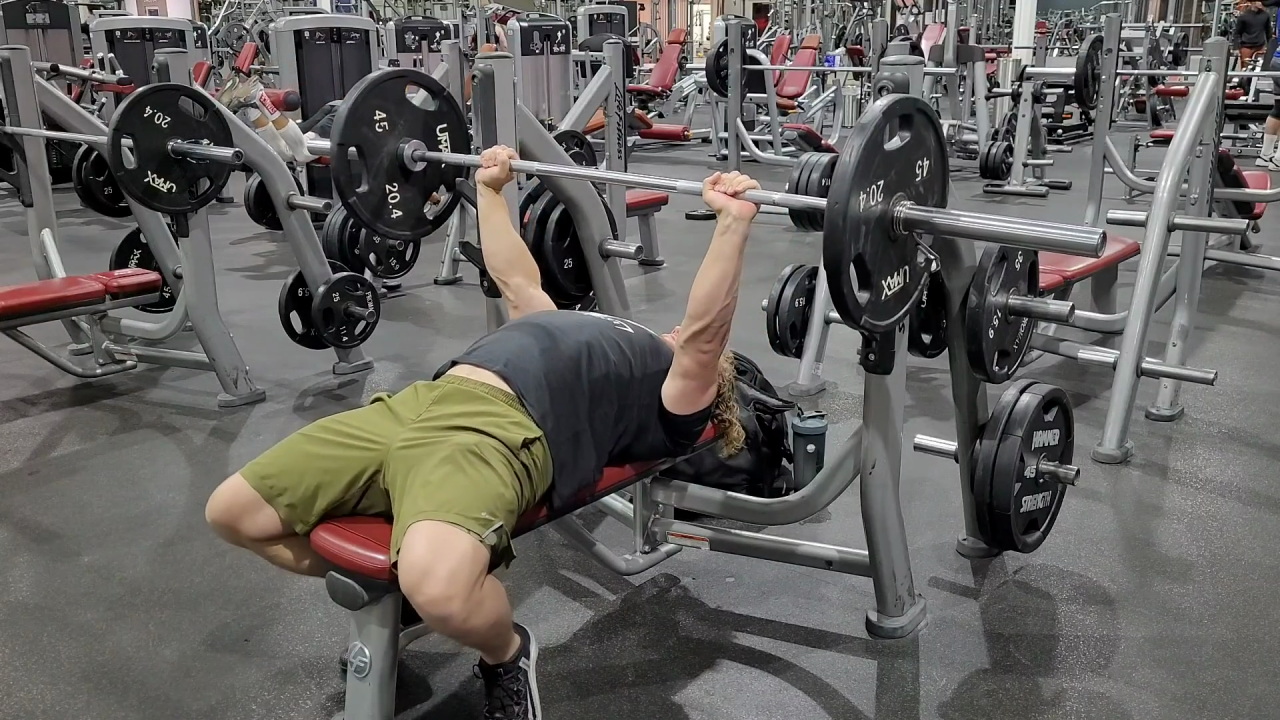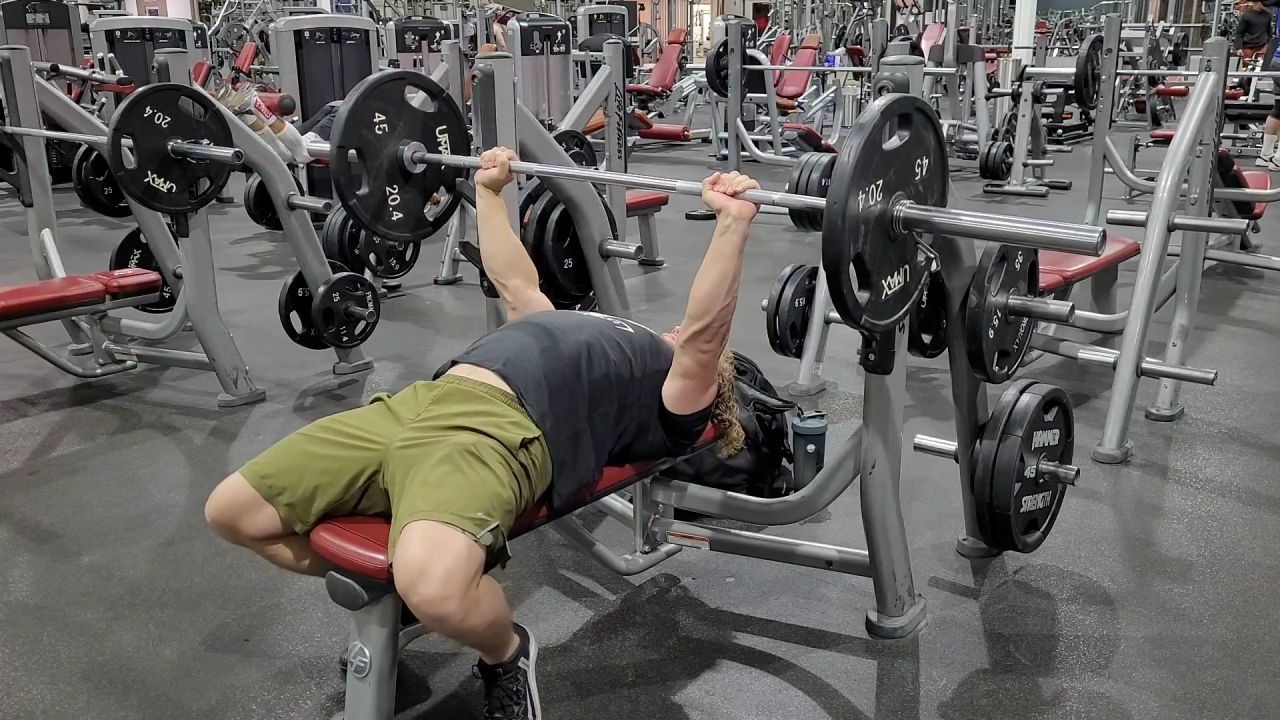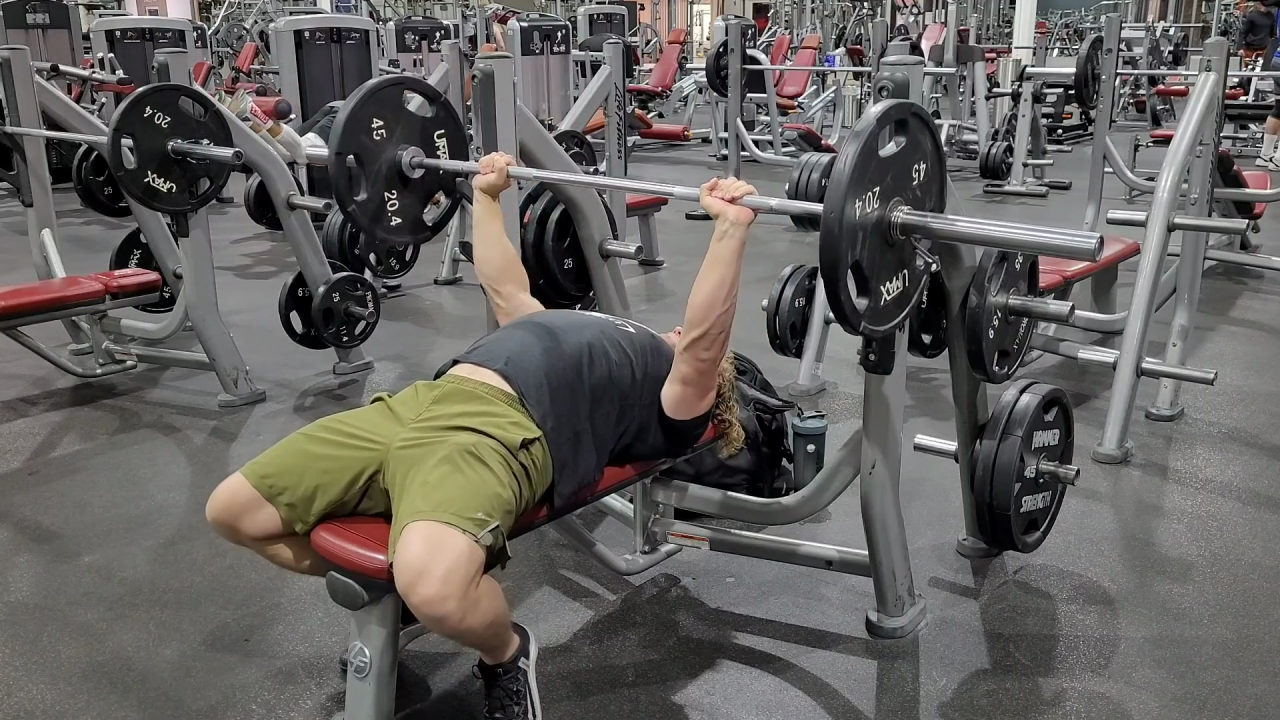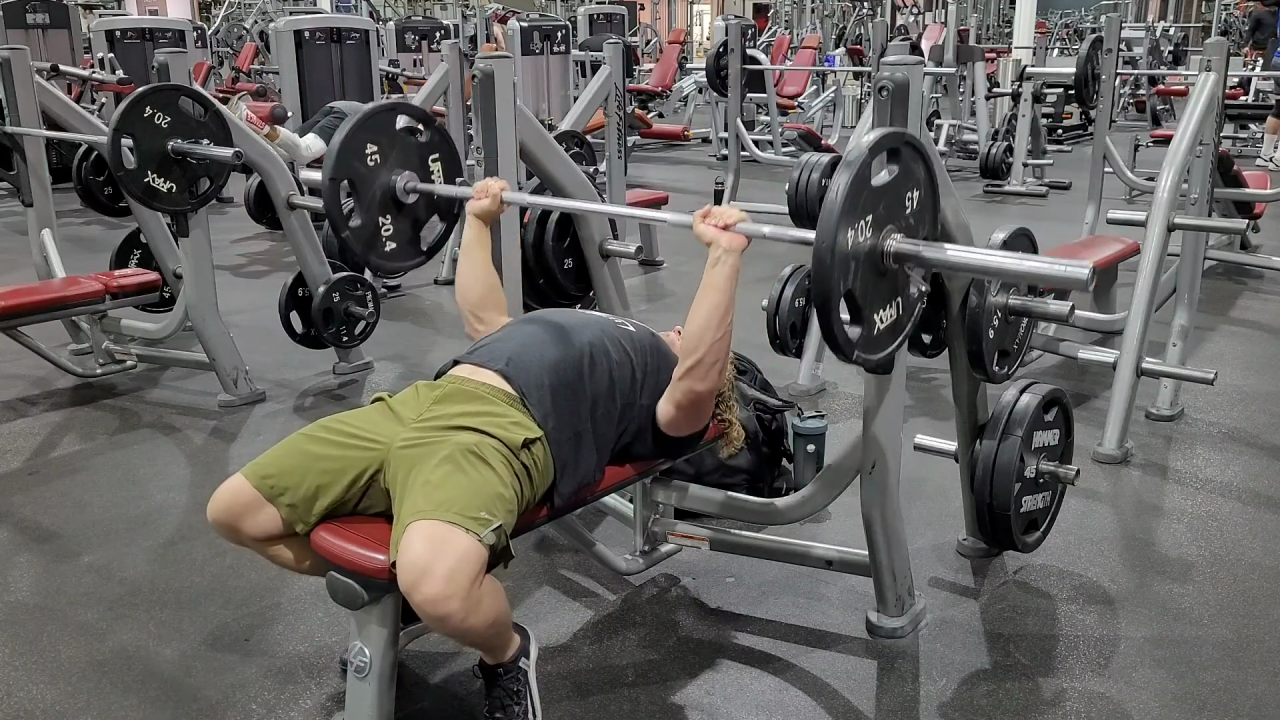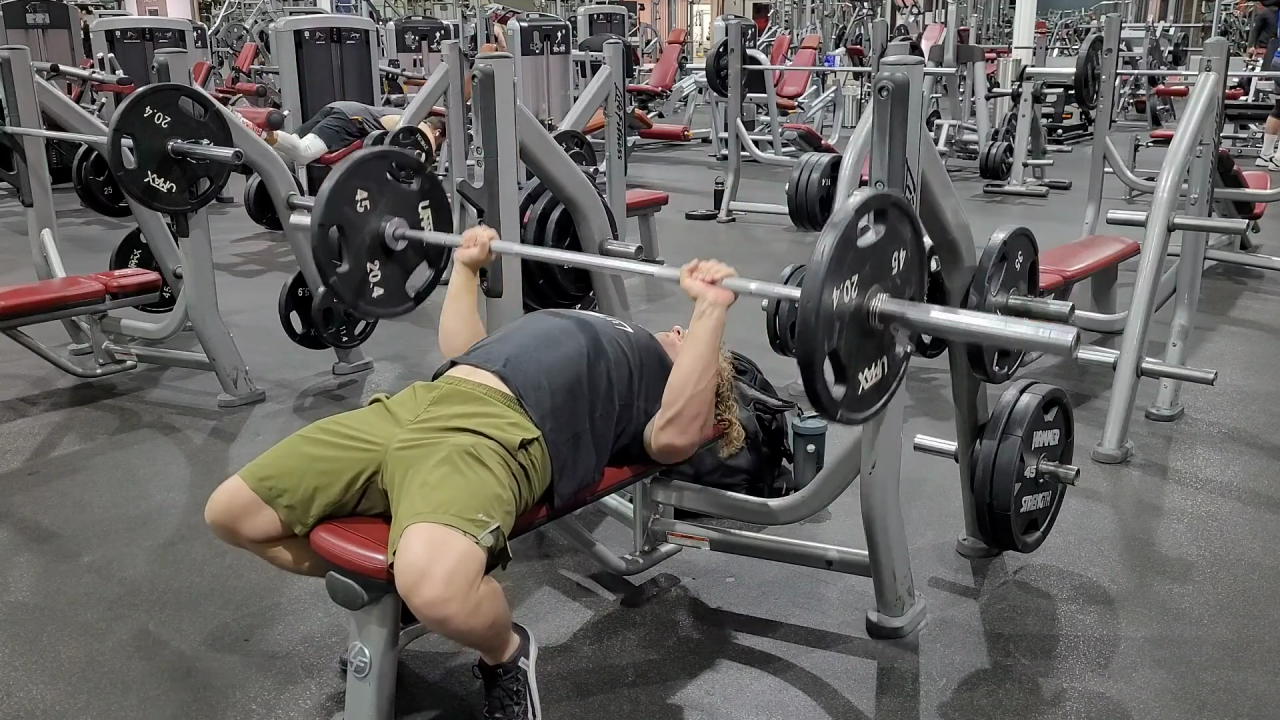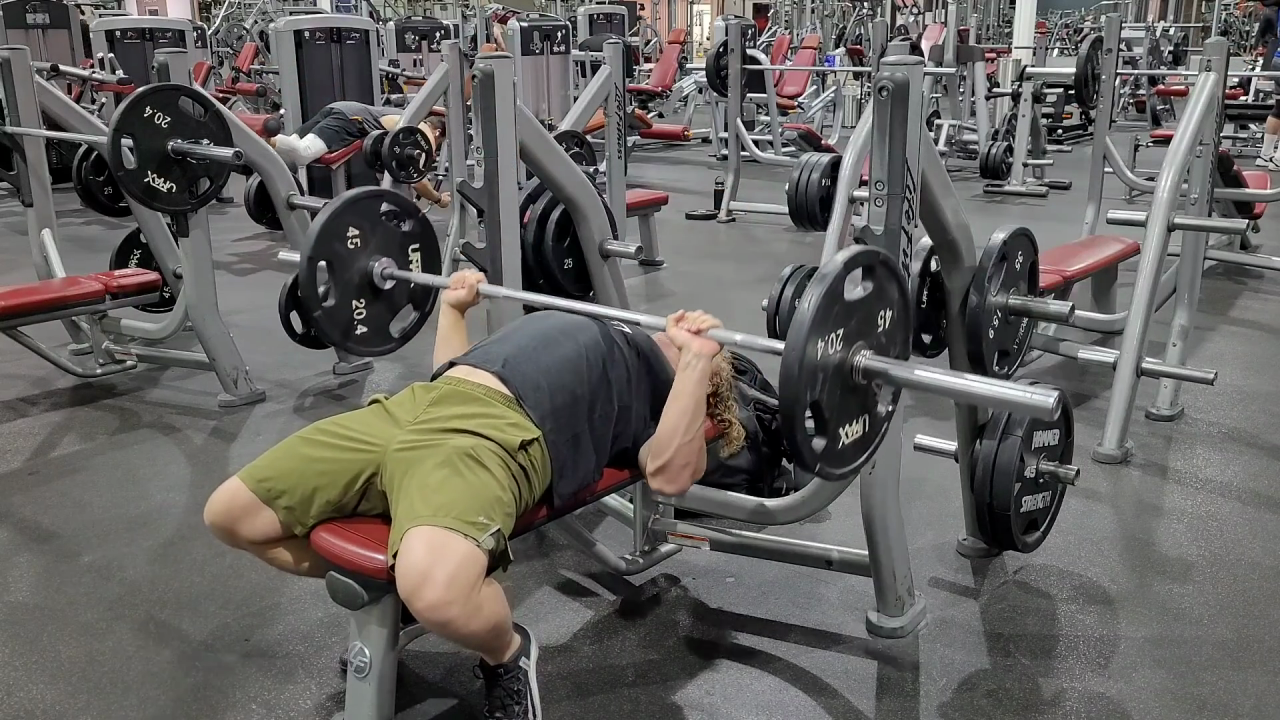
dt=0.2s
person 1, frame 1
left shoulder: (676, 399)
right shoulder: (589, 344)
left elbow: (705, 331)
right elbow: (514, 280)
left wrist: (732, 222)
right wrist: (489, 187)
left knee: (440, 590)
right knee: (232, 512)
left ankle: (508, 655)
person 1, frame 2
left shoulder: (675, 397)
right shoulder: (585, 340)
left elbow: (706, 331)
right elbow: (514, 281)
left wrist: (733, 222)
right wrist: (489, 189)
left knee: (433, 589)
right knee: (231, 512)
left ankle: (507, 654)
person 1, frame 3
left shoulder: (676, 397)
right shoulder: (589, 344)
left elbow: (705, 345)
right elbow: (506, 293)
left wrist: (731, 227)
right wrist: (487, 195)
left knee: (434, 591)
right knee: (232, 510)
left ankle: (507, 654)
person 1, frame 4
left shoulder: (672, 387)
right shoulder: (587, 347)
left elbow: (698, 384)
right elbow: (482, 318)
left wrist: (724, 256)
right wrist: (479, 222)
left knee: (437, 589)
right knee: (233, 512)
left ankle: (507, 655)
person 1, frame 5
left shoulder: (667, 382)
right shoulder: (587, 338)
left elbow: (677, 436)
right elbow: (461, 351)
left wrist: (712, 311)
right wrist: (466, 268)
left hip: (500, 430)
left knee: (436, 591)
right knee: (231, 514)
left ankle: (506, 655)
person 1, frame 6
left shoulder: (668, 387)
right shoulder: (584, 337)
left elbow: (672, 474)
left wrist: (697, 356)
right wrist: (453, 308)
left knee: (437, 593)
right knee: (230, 516)
left ankle: (507, 655)
